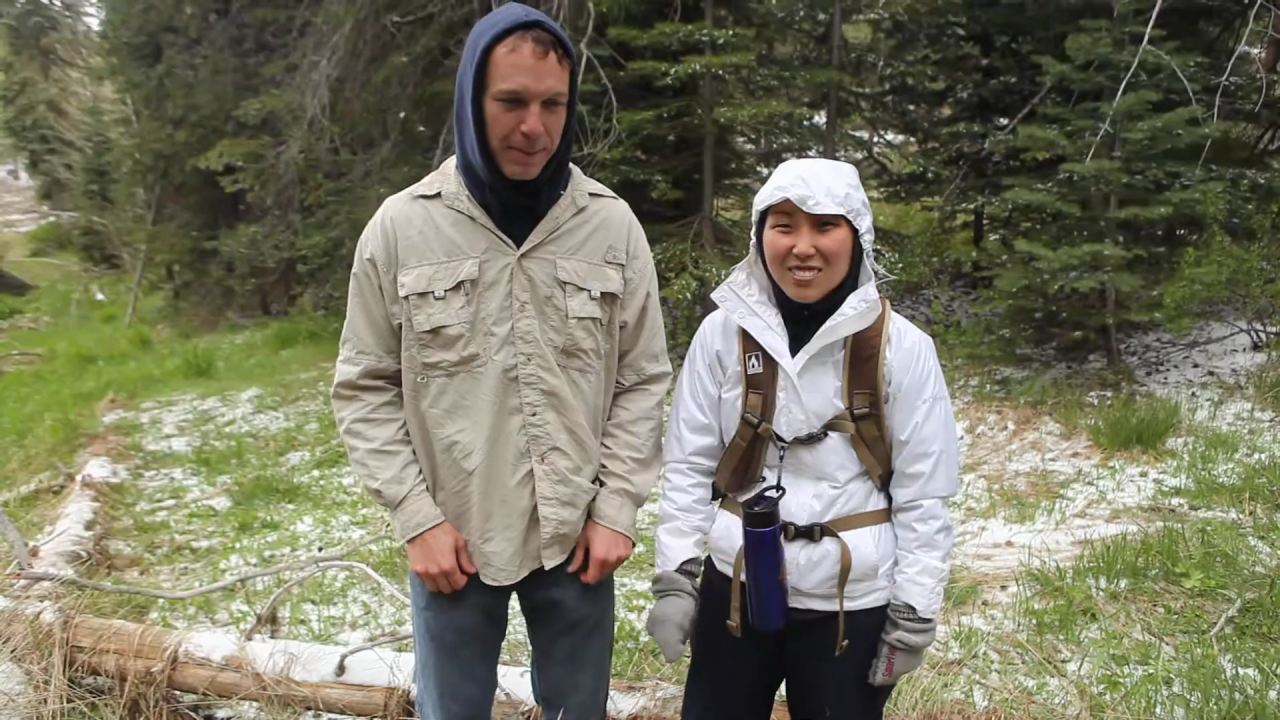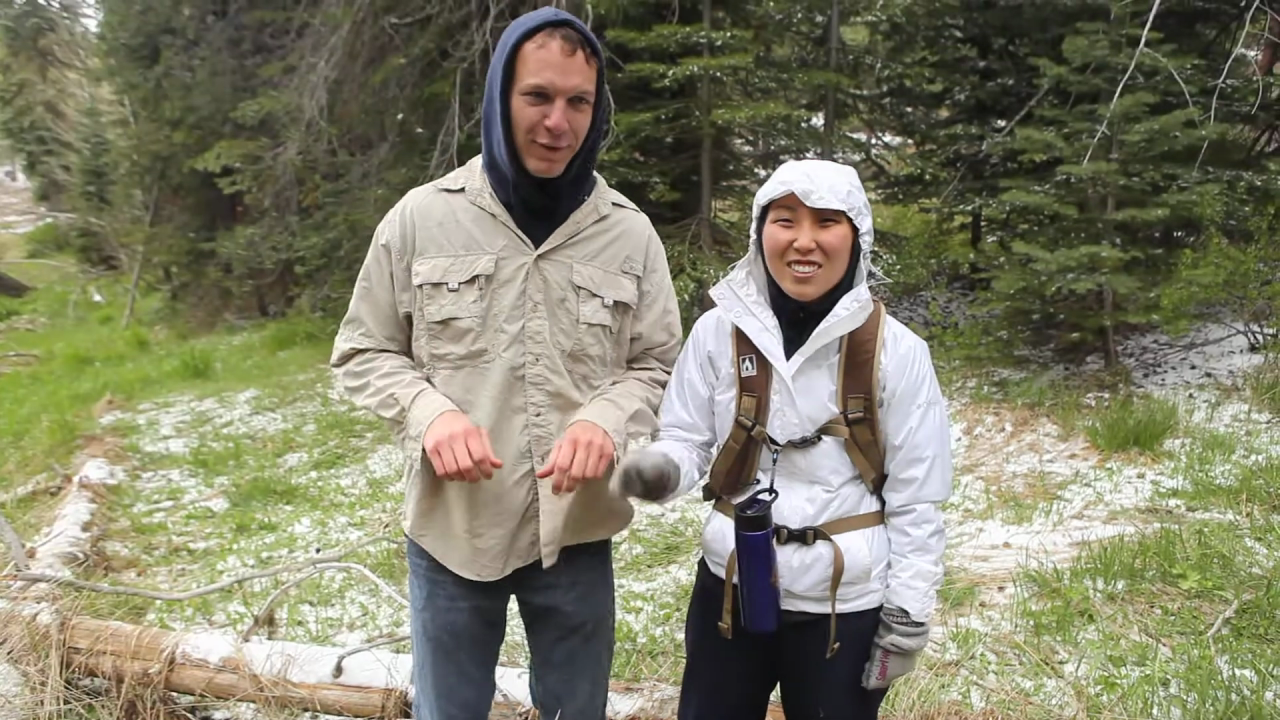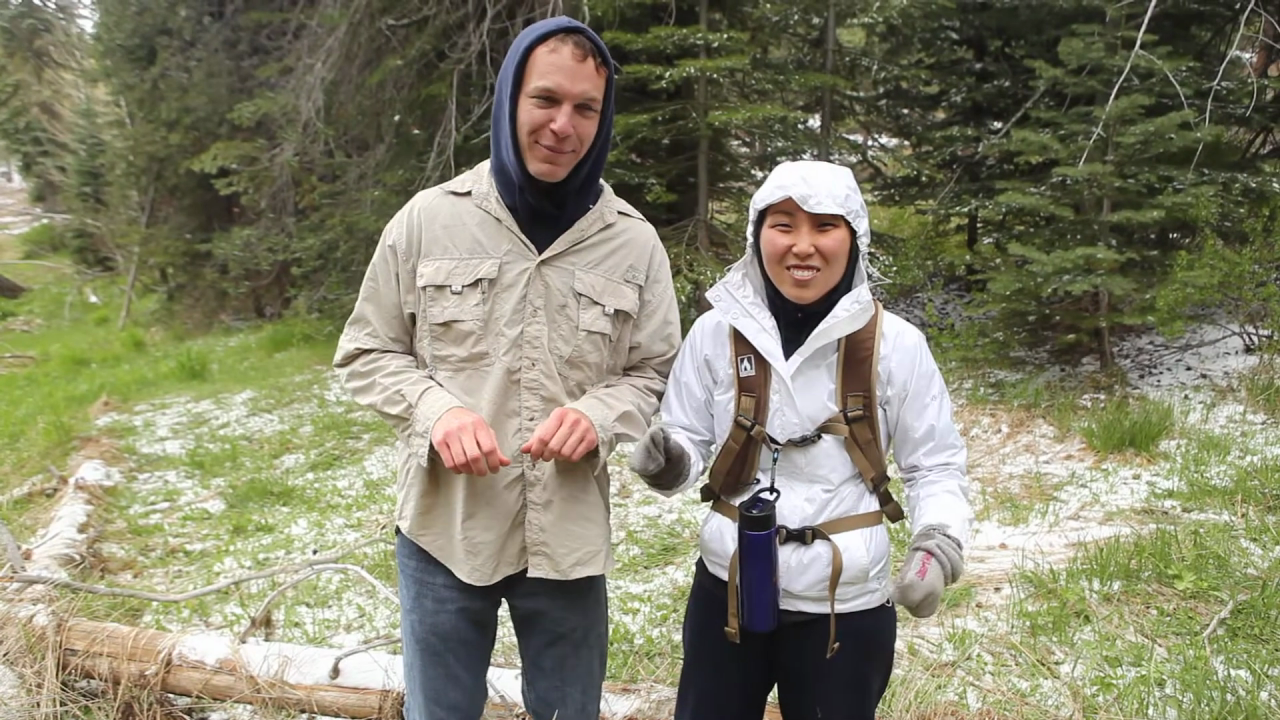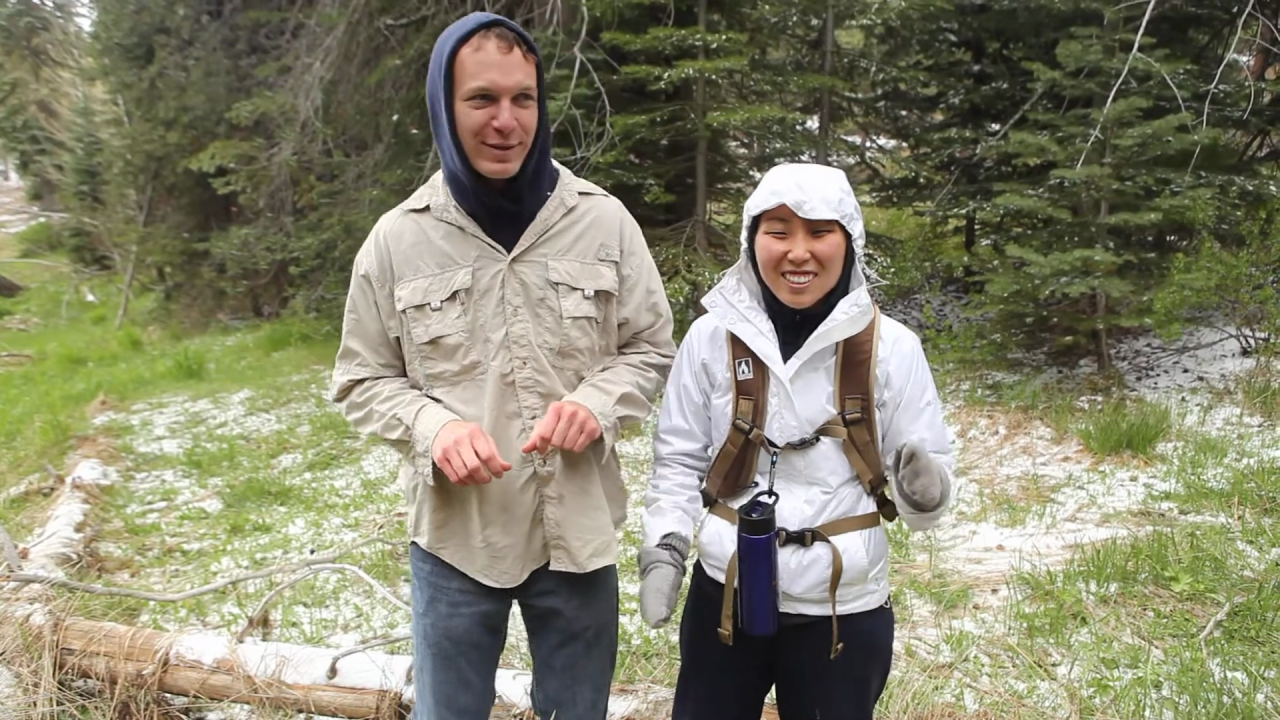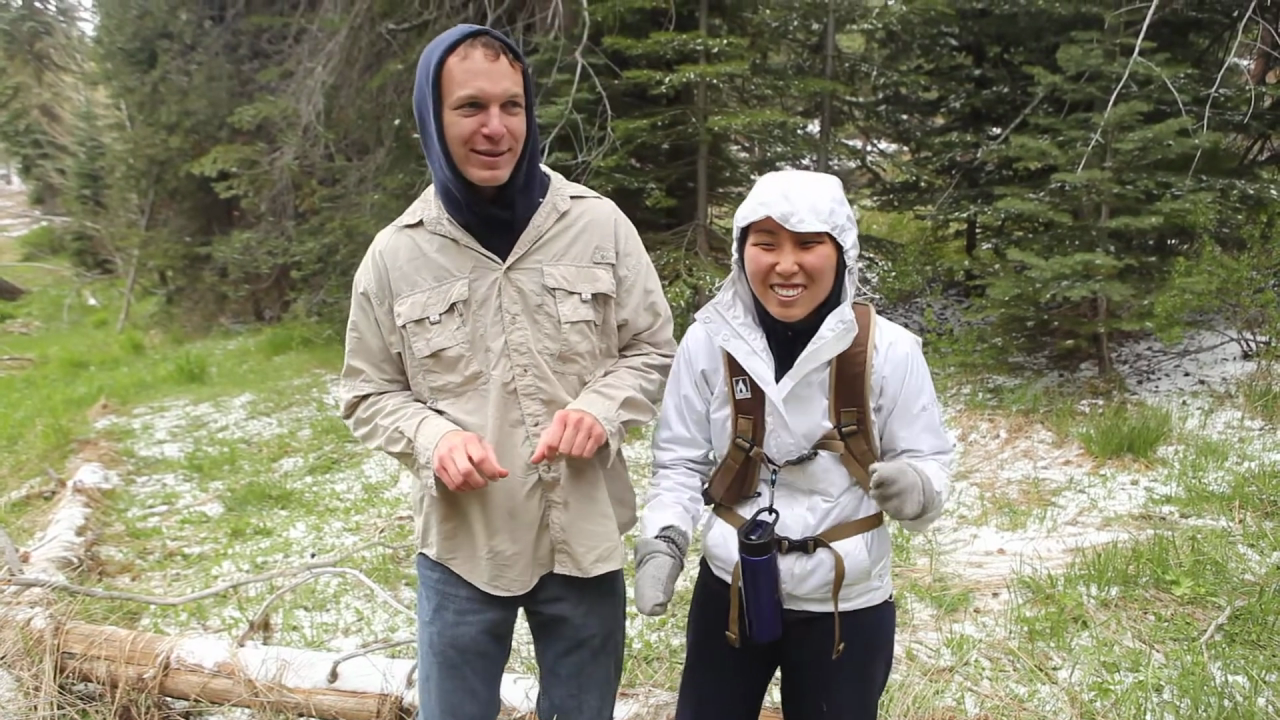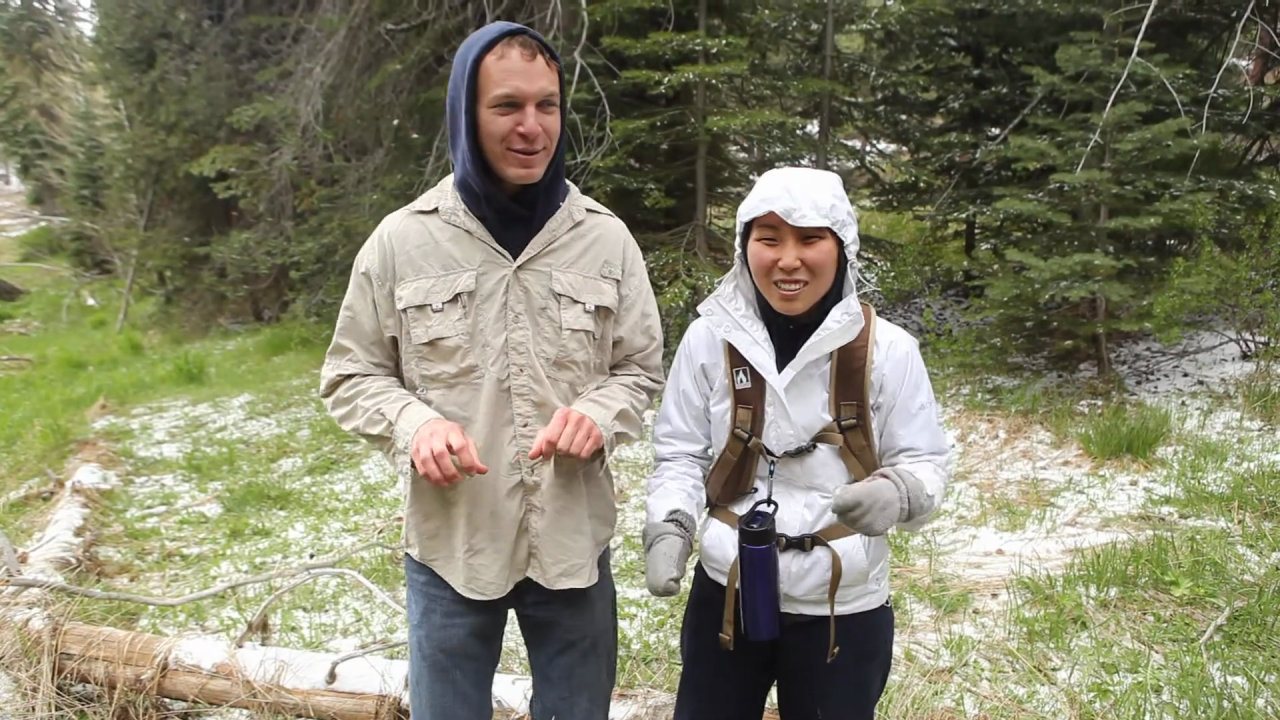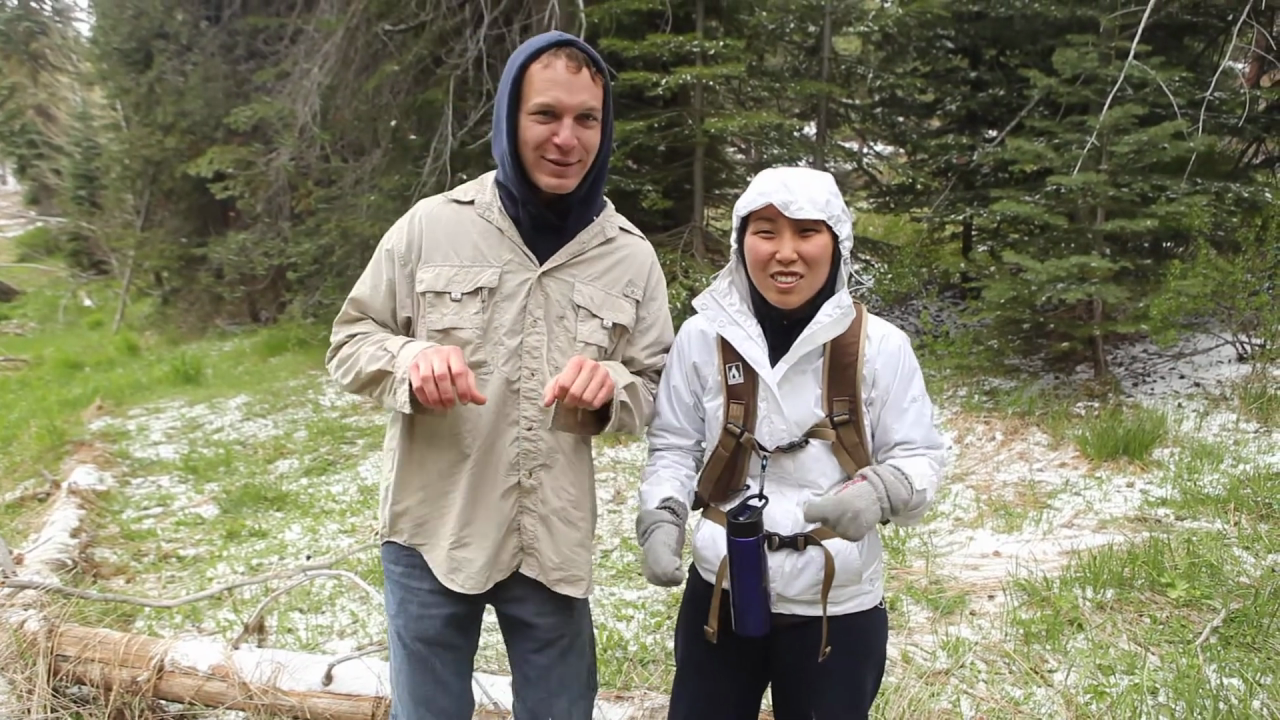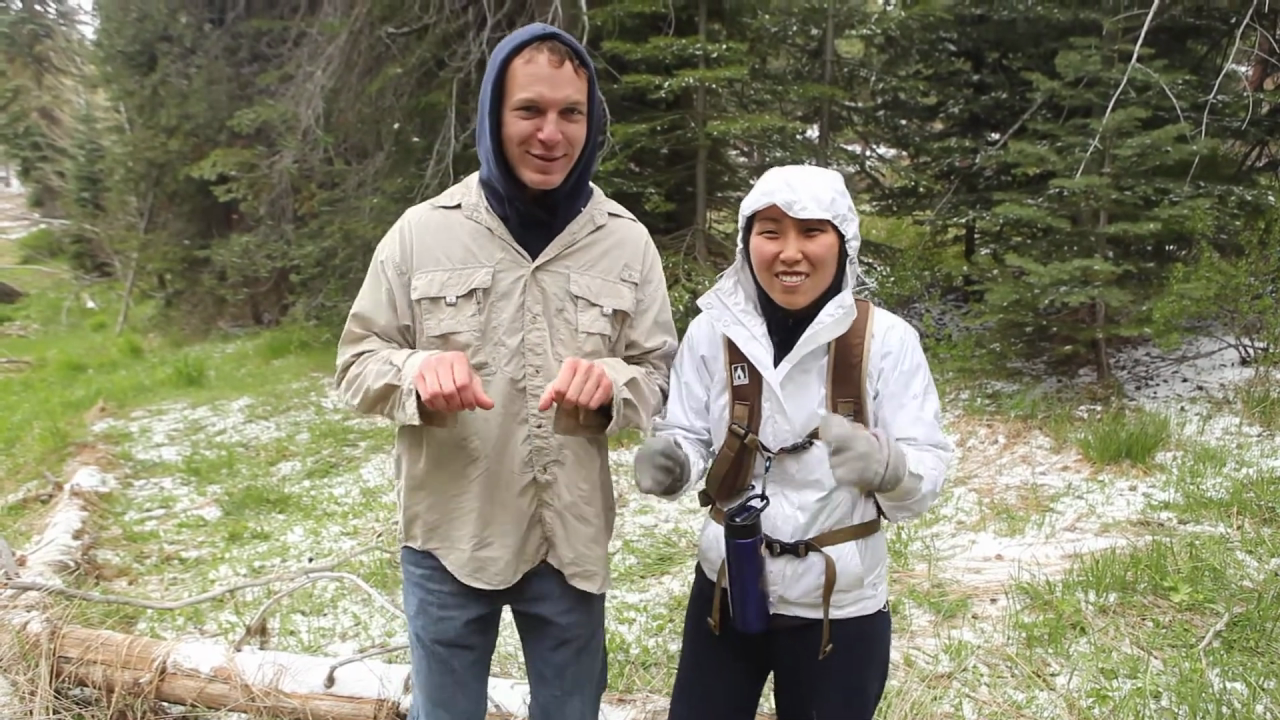
dt=0.5s
person 1, frame 1
left shoulder: (611, 224)
right shoulder: (401, 225)
left elbow: (642, 379)
right elbow: (366, 389)
left wrist: (616, 509)
right wrist: (420, 519)
left hip: (576, 533)
right hip: (454, 538)
person 1, frame 2
left shoulder: (629, 233)
right shoulder: (421, 217)
left elbow: (658, 366)
right elbow: (363, 351)
left wrist: (608, 421)
right wrist: (429, 411)
left hip: (576, 529)
right hip: (450, 527)
person 1, frame 3
left shoulder: (634, 242)
right shoulder: (427, 219)
left elbow: (655, 375)
right elbow: (366, 351)
left wrist: (596, 415)
right wrist: (437, 409)
left hip: (567, 532)
right hip: (443, 529)
person 1, frame 4
left shoulder: (604, 222)
right shoulder: (396, 240)
left elbow: (651, 350)
right elbow: (362, 380)
left wrist: (598, 403)
right wrist: (432, 426)
left hip: (577, 529)
right hip: (454, 535)
person 1, frame 5
left shoulder: (598, 224)
right shoulder: (394, 255)
left elbow: (653, 350)
right elbow: (369, 395)
left wrist: (601, 409)
right wrist: (432, 439)
left hip: (586, 535)
right hip: (462, 544)
person 1, frame 6
left shoulder: (606, 239)
right shoulder: (403, 240)
left elbow: (642, 371)
right elbow: (350, 376)
left wrist: (598, 415)
right wrist: (413, 423)
left hip: (572, 541)
right hip: (448, 544)
person 1, frame 7
left shoulder: (631, 257)
right shoulder: (430, 226)
left elbow: (652, 387)
right elbow: (349, 342)
left wrist: (610, 387)
right wrist: (410, 358)
left hip: (554, 540)
right hip: (431, 532)
person 1, frame 8
left shoulder: (625, 242)
right shoulder: (422, 232)
left elbow: (659, 375)
right elbow: (356, 367)
left wrist: (609, 384)
right wrist: (417, 369)
left hip: (571, 538)
right hip: (449, 535)
person 2, frame 1
left shoulder: (902, 348)
right shoulder: (724, 331)
left elbow: (924, 492)
right elbow: (689, 465)
left wrist: (914, 613)
right wrist: (675, 576)
left hip: (852, 600)
right hip: (736, 584)
person 2, frame 2
left shoulder: (895, 351)
right shoulder: (718, 332)
left elbow: (916, 497)
right elbow: (686, 443)
left wrist: (906, 620)
right wrist: (658, 470)
left hip: (845, 602)
right hip: (730, 586)
person 2, frame 3
left shoulder: (894, 344)
right shoulder: (717, 331)
left elbow: (935, 465)
right elbow: (687, 439)
left wrist: (938, 544)
right wrist: (668, 458)
left hip: (846, 602)
right hip: (729, 586)
person 2, frame 4
left shoulder: (890, 347)
right shoulder: (713, 335)
left elbow: (927, 476)
right elbow: (679, 458)
left wrist: (925, 489)
right wrist: (664, 551)
left hip: (843, 606)
right hip: (726, 591)
person 2, frame 5
left shoulder: (889, 350)
right shoulder: (710, 341)
left elbow: (928, 462)
right elbow: (681, 460)
left wrist: (911, 487)
right wrist: (662, 542)
left hip: (846, 602)
right hip: (732, 587)
person 2, frame 6
left shoulder: (886, 349)
right shoulder: (711, 337)
left elbow: (924, 462)
right elbow: (680, 454)
left wrist: (894, 493)
right wrist: (669, 527)
left hip: (843, 606)
right hip: (727, 593)
person 2, frame 7
left shoulder: (879, 345)
right shoulder: (704, 335)
left elbow: (919, 456)
right elbow: (674, 446)
left wrist: (880, 491)
right wrist: (660, 516)
left hip: (838, 606)
right hip: (722, 592)
person 2, frame 8
left shoulder: (886, 340)
right shoulder: (713, 332)
left elbow: (927, 470)
right elbow: (686, 435)
left wrist: (883, 462)
right wrist: (668, 462)
left hip: (841, 607)
right hip: (727, 590)
